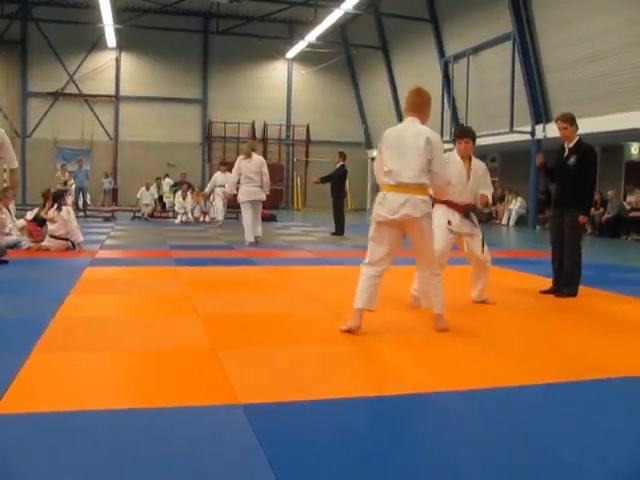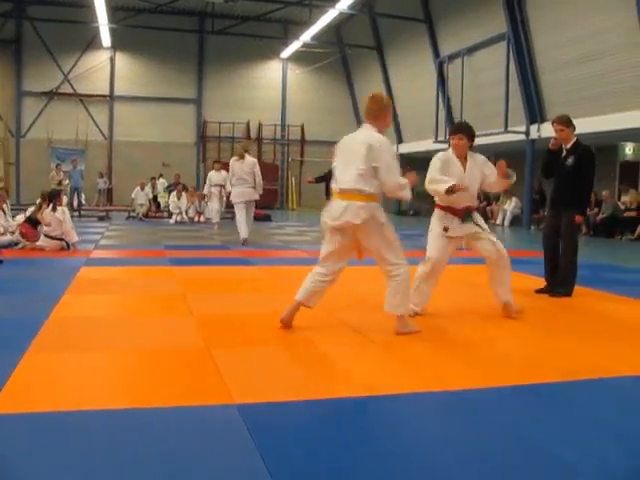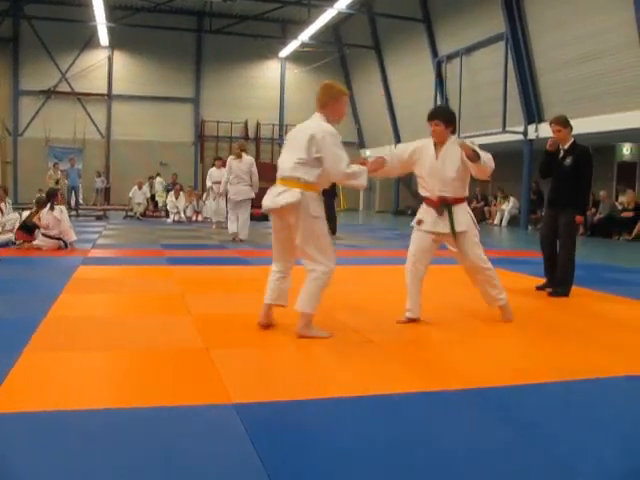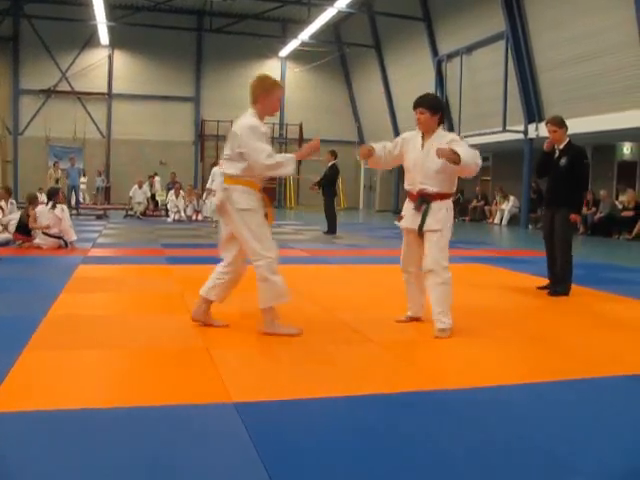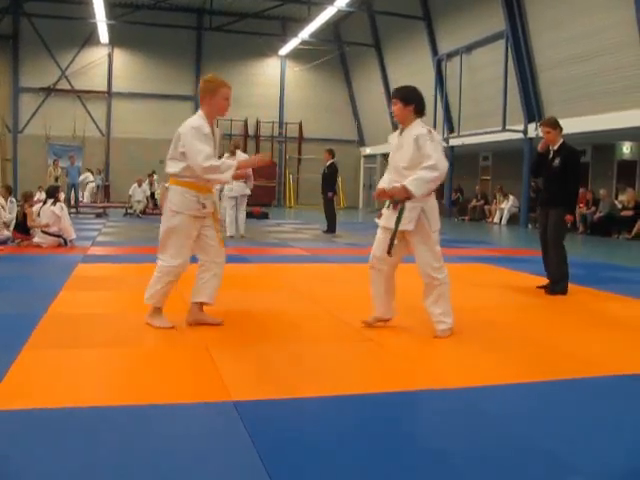
dt=0.3s
person 1, frame 1
left shoulder: (388, 134)
right shoulder: (431, 137)
left elbow: (379, 174)
right elbow: (440, 179)
right wrist: (435, 191)
left hip: (388, 201)
right hip: (417, 203)
left knee: (374, 263)
right knee: (427, 265)
left ankle: (356, 319)
right ankle: (438, 318)
person 1, frame 2
left shoulder: (345, 142)
right shoulder: (380, 143)
right elbow: (391, 185)
right wrist: (408, 182)
left hip: (338, 208)
right hip: (364, 210)
left knee: (327, 265)
right knee: (396, 266)
left ankle: (291, 312)
right ankle: (402, 322)
person 1, frame 3
left shoulder: (299, 129)
right shoulder: (326, 132)
right elbow: (340, 172)
right wrist: (367, 168)
left hip: (282, 196)
right hip: (302, 200)
left knee: (282, 260)
right knee: (321, 263)
left ankle: (266, 314)
right ankle: (305, 324)
person 1, frame 4
left shoulder: (251, 124)
right shoulder: (249, 126)
right elbow: (265, 163)
left wrist: (292, 158)
right wrist: (301, 154)
left hip: (243, 195)
right hip: (240, 197)
left knee: (235, 260)
right knee: (266, 256)
left ankle: (201, 308)
right ankle: (270, 319)
person 1, frame 5
left shoulder: (208, 127)
right shoulder: (193, 128)
right elbow: (204, 166)
left wrist: (235, 171)
right wrist: (246, 164)
left hip: (200, 200)
right hip: (183, 198)
left knee: (213, 256)
right knee: (173, 259)
left ankle: (196, 311)
right ankle: (154, 311)
person 2, frame 1
left shoulder: (480, 167)
right shoulder: (445, 160)
left elbow: (485, 188)
left wrist: (485, 198)
left hip: (467, 217)
right hip: (445, 213)
left knee: (482, 258)
right knee: (436, 252)
left ankle: (478, 295)
right ankle: (416, 294)
person 2, frame 2
left shoulder: (479, 161)
right shoulder: (441, 158)
left elbow: (496, 185)
right elbow: (431, 182)
left wrist: (504, 174)
right wrist: (451, 186)
left hip: (469, 219)
right hip: (444, 218)
left knee: (499, 255)
right knee: (433, 260)
left ankle: (506, 301)
right ankle: (416, 305)
person 2, frame 3
left shoulder: (462, 147)
right shoulder: (417, 149)
left elbow: (486, 168)
right elbow: (394, 159)
left wrist: (473, 155)
right wrist: (380, 162)
left hip: (456, 213)
right hip: (428, 213)
left knee: (476, 262)
right knee: (414, 264)
left ankle: (500, 302)
right ankle: (412, 312)
person 2, frame 4
left shoulder: (450, 140)
right shoulder: (409, 139)
left elbow: (473, 163)
right elbow: (387, 154)
left wrist: (454, 156)
right wrist: (369, 151)
left hip: (438, 209)
right hip: (413, 208)
left knee: (434, 265)
right knee: (410, 264)
left ankle: (442, 323)
right ankle: (416, 310)
person 2, frame 5
left shoulder: (424, 135)
right shoulder: (396, 137)
left elbow: (437, 169)
left wrist: (408, 189)
right wrist: (383, 186)
left hip: (418, 207)
right hip: (395, 207)
left knee: (430, 266)
right knee: (379, 262)
left ankle: (443, 322)
right ankle: (382, 312)
person 3, frame 1
left shoulder: (586, 151)
right shoulder: (561, 151)
left elbow: (590, 183)
left wrist: (585, 211)
right wrist: (543, 165)
left hip: (575, 207)
right hip: (559, 205)
left knee: (571, 247)
right knee: (557, 246)
left ankle: (569, 287)
right ankle: (558, 284)
person 3, frame 2
left shoulder: (584, 151)
right shoulder: (558, 151)
left elbow: (587, 183)
right elbow: (546, 174)
left wrist: (582, 211)
right wrist: (551, 151)
left hip: (572, 207)
right hip: (556, 204)
left knee: (568, 247)
right knee: (549, 243)
left ankle: (565, 287)
right ankle: (551, 282)
person 3, frame 3
left shoulder: (581, 152)
right shoulder: (554, 152)
left elbow: (586, 184)
right elbow: (543, 174)
left wrist: (582, 211)
right wrist: (549, 152)
left hip: (570, 207)
right hip: (553, 204)
left knee: (566, 247)
right knee: (546, 241)
left ankle: (562, 286)
right ankle: (552, 279)
person 3, frame 4
left shoulder: (576, 152)
right shoulder: (551, 152)
left elbow: (581, 183)
right elbow: (540, 173)
left wrist: (577, 209)
right wrist: (545, 152)
left hip: (566, 206)
right hip: (550, 204)
left knee: (562, 245)
right knee: (550, 244)
left ankle: (562, 285)
right ankle: (554, 280)
person 3, frame 5
left shoulder: (570, 153)
right shoulder: (546, 152)
left elbow: (574, 184)
right elbow: (535, 173)
left wrist: (570, 210)
right wrist: (540, 153)
left hip: (560, 206)
right hip: (546, 204)
left knee: (555, 242)
right knee: (546, 243)
left ankle: (560, 284)
right ankle: (553, 280)
